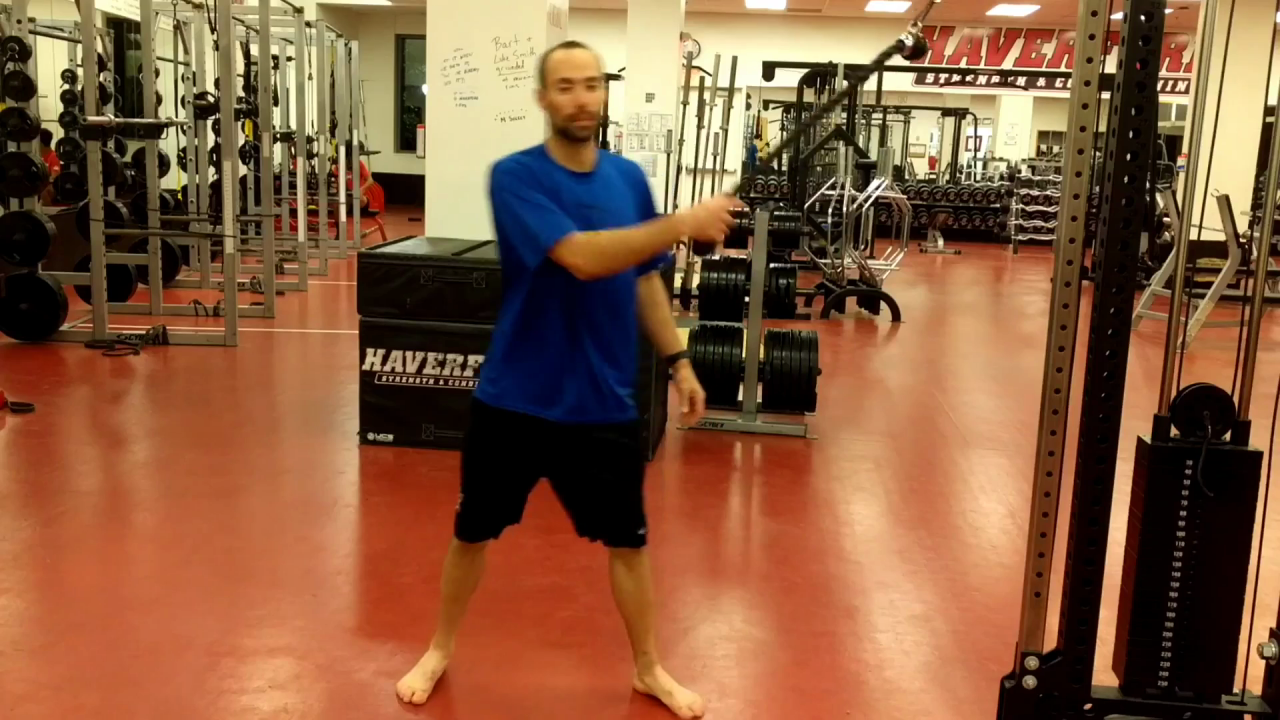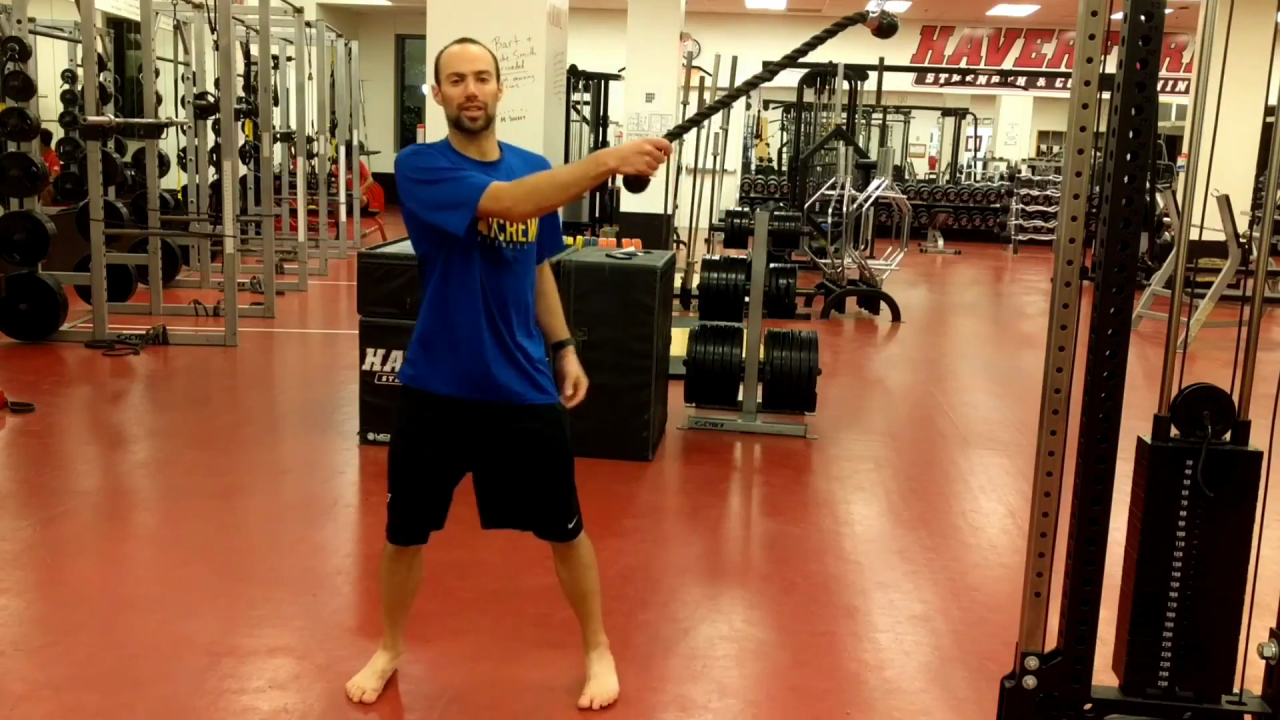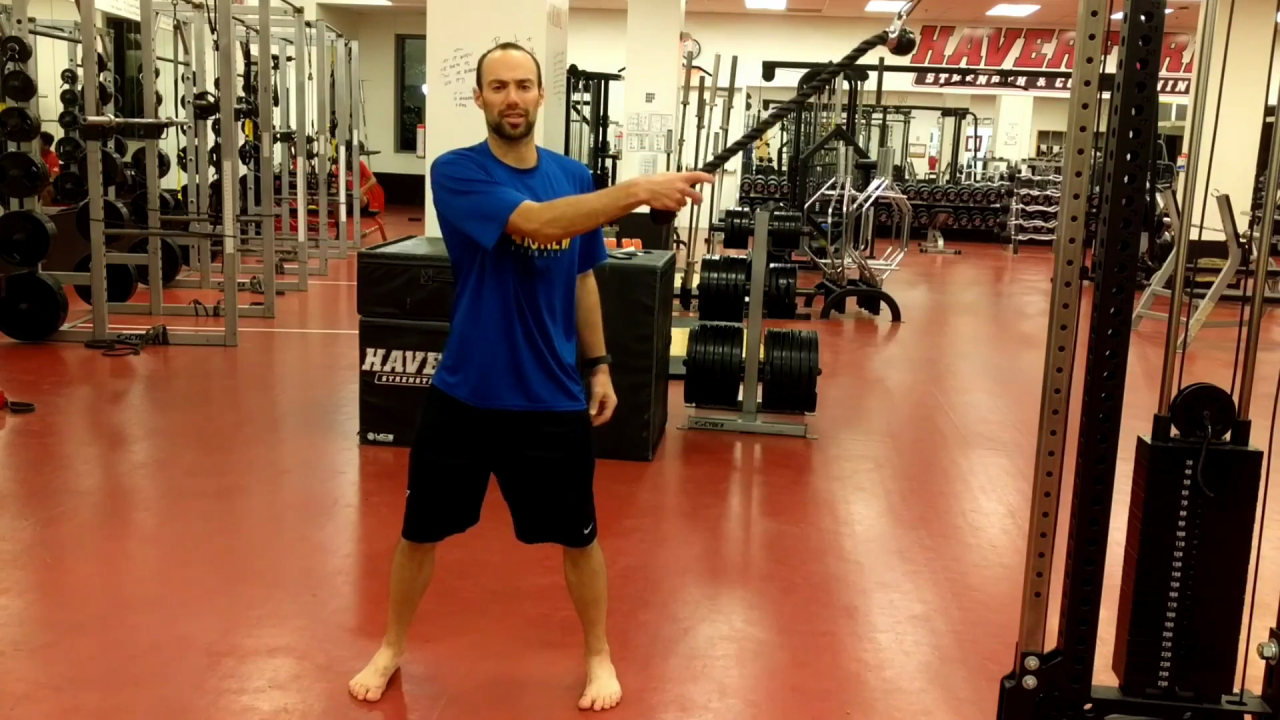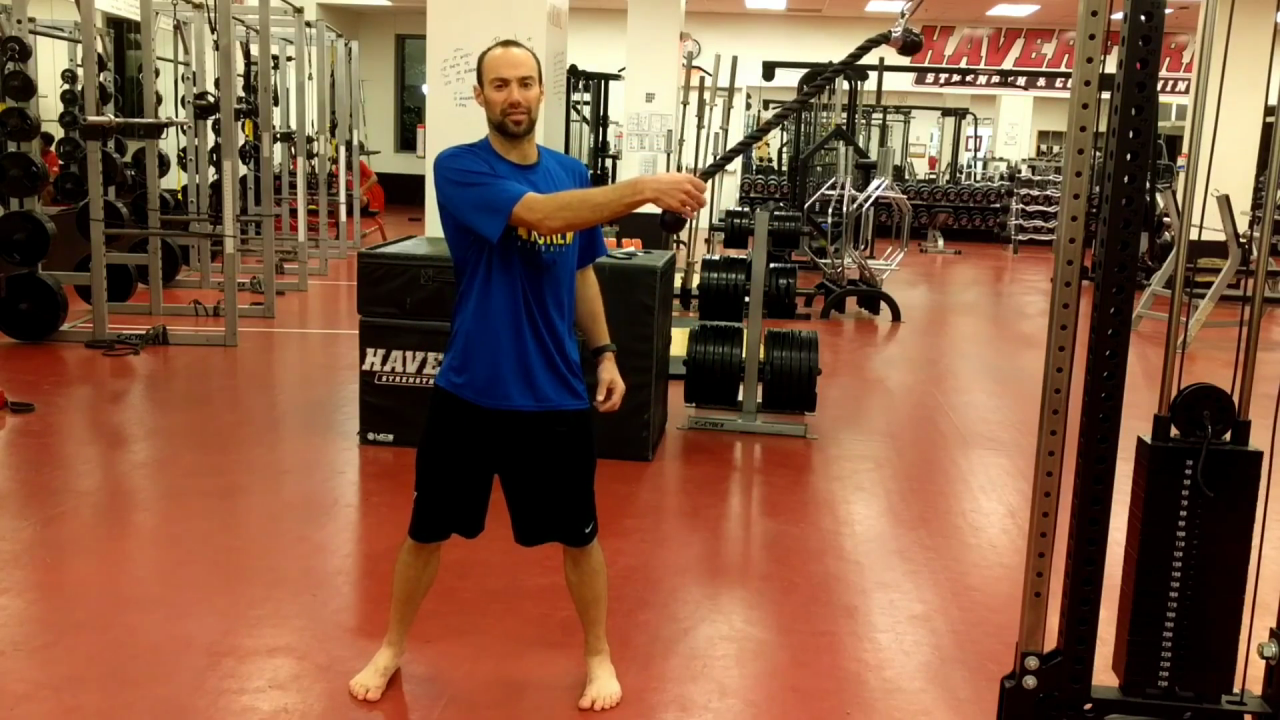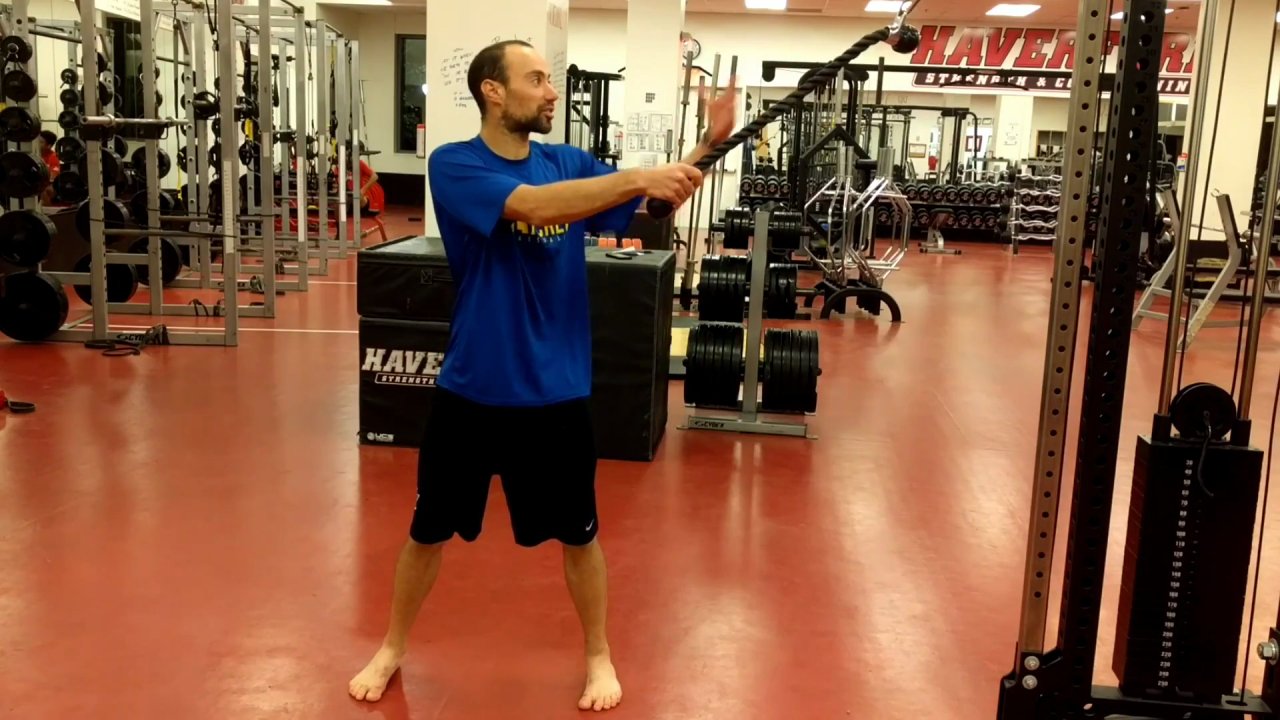
dt=1s
person 1, frame 1
left shoulder: (630, 179)
right shoulder: (515, 176)
left elbow: (646, 276)
right elbow: (579, 257)
left wrist: (679, 360)
right wrist: (683, 223)
left hip: (602, 402)
right hip: (513, 397)
left knee: (627, 538)
right knee: (473, 533)
right ankle: (439, 651)
person 1, frame 2
left shoulder: (534, 167)
right shoulder: (420, 166)
right elbow: (506, 203)
left wrist: (564, 348)
right wrist: (610, 160)
left hip: (524, 388)
right hip: (437, 388)
left knee: (564, 529)
right knee: (404, 532)
left ankle: (598, 649)
right ankle: (389, 650)
person 1, frame 3
left shoulder: (574, 177)
right shoulder: (456, 172)
right elbow: (536, 223)
left wrist: (598, 365)
right wrist: (641, 190)
left hip: (551, 398)
right hip: (463, 394)
left knee: (578, 536)
right knee: (420, 531)
left ankle: (598, 655)
right ankle: (390, 650)
person 1, frame 4
left shoulder: (572, 173)
right shoulder: (458, 168)
right elbow: (538, 213)
left wrist: (604, 353)
right wrist: (646, 188)
left hip: (555, 395)
right hip: (468, 392)
left knee: (579, 536)
right knee: (427, 531)
left ankle: (598, 655)
right ankle: (391, 649)
person 1, frame 5
left shoulder: (569, 163)
right shoulder: (454, 165)
left elbow: (653, 205)
right elbow: (532, 206)
left wrist: (710, 143)
right wrist: (636, 176)
left hip: (555, 393)
right hip: (471, 391)
left knee: (578, 534)
right knee: (430, 530)
left ankle: (598, 655)
right ankle: (391, 649)
